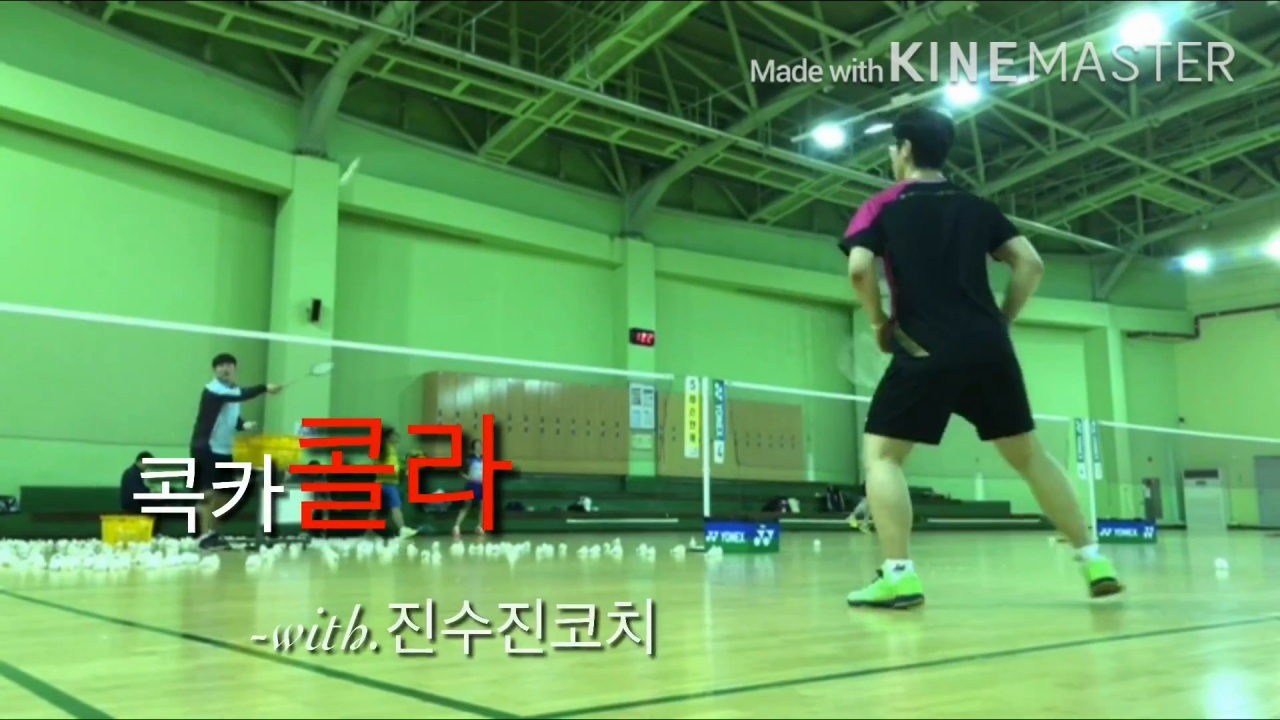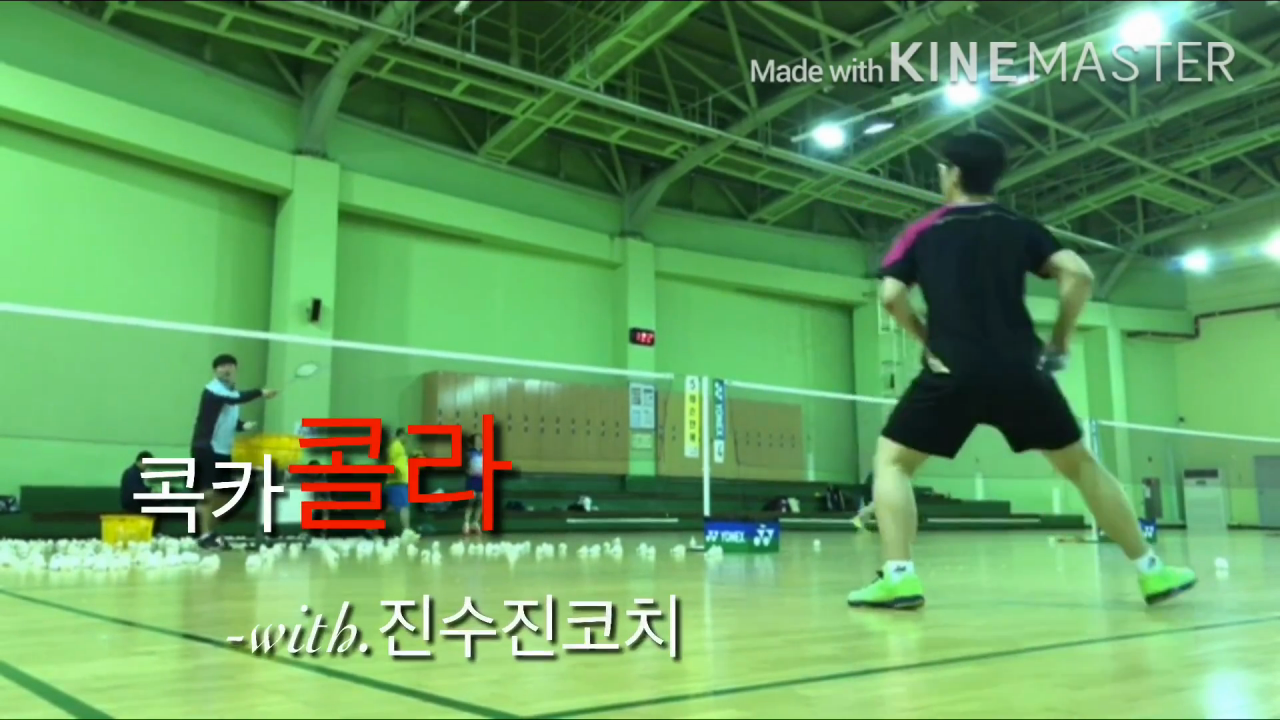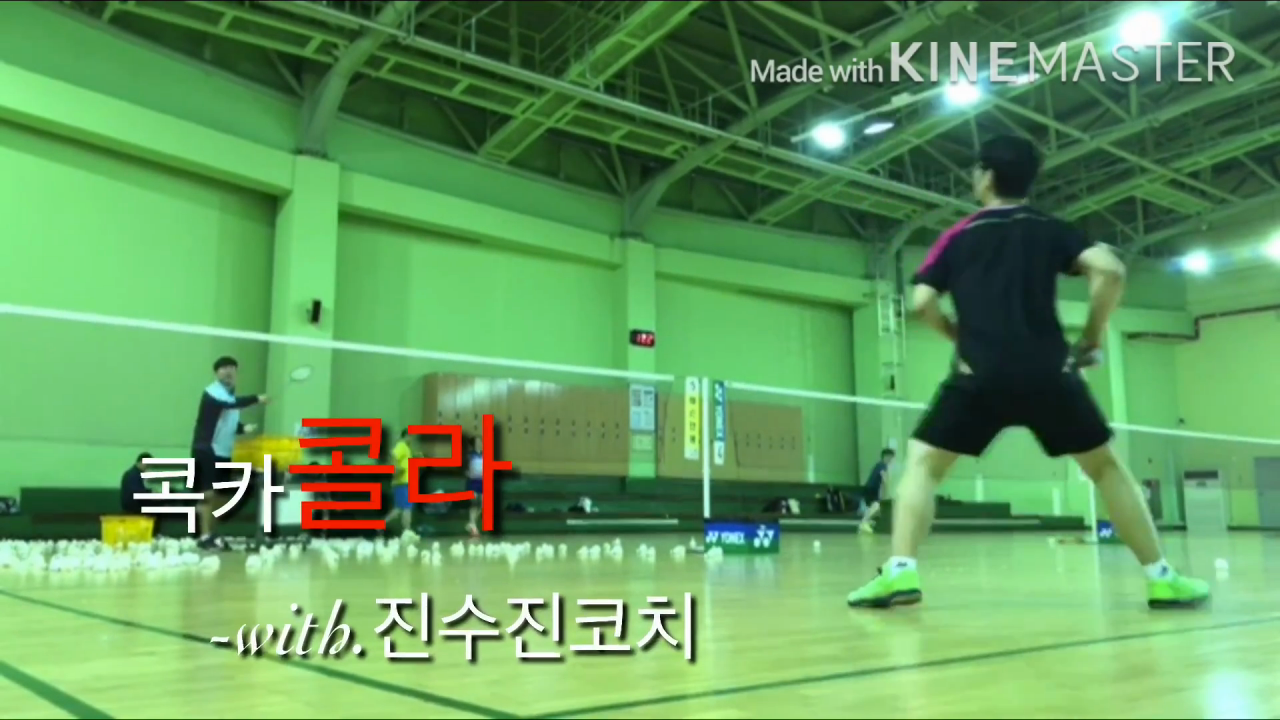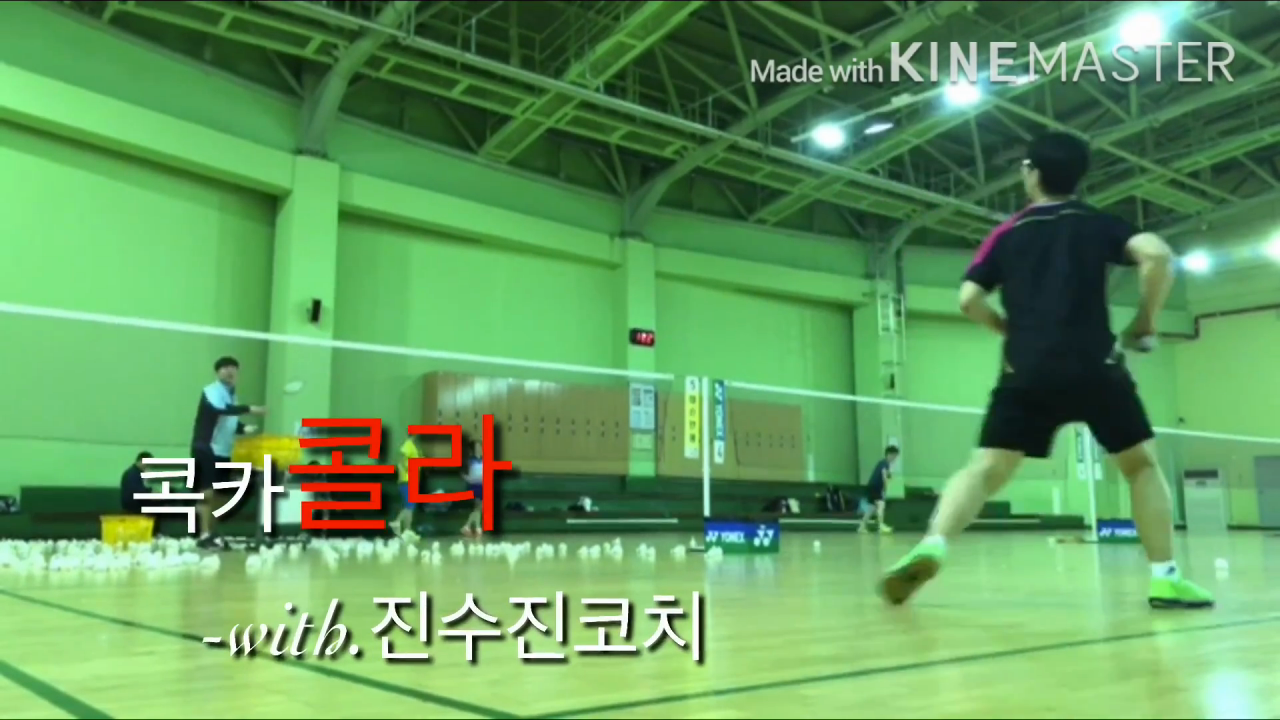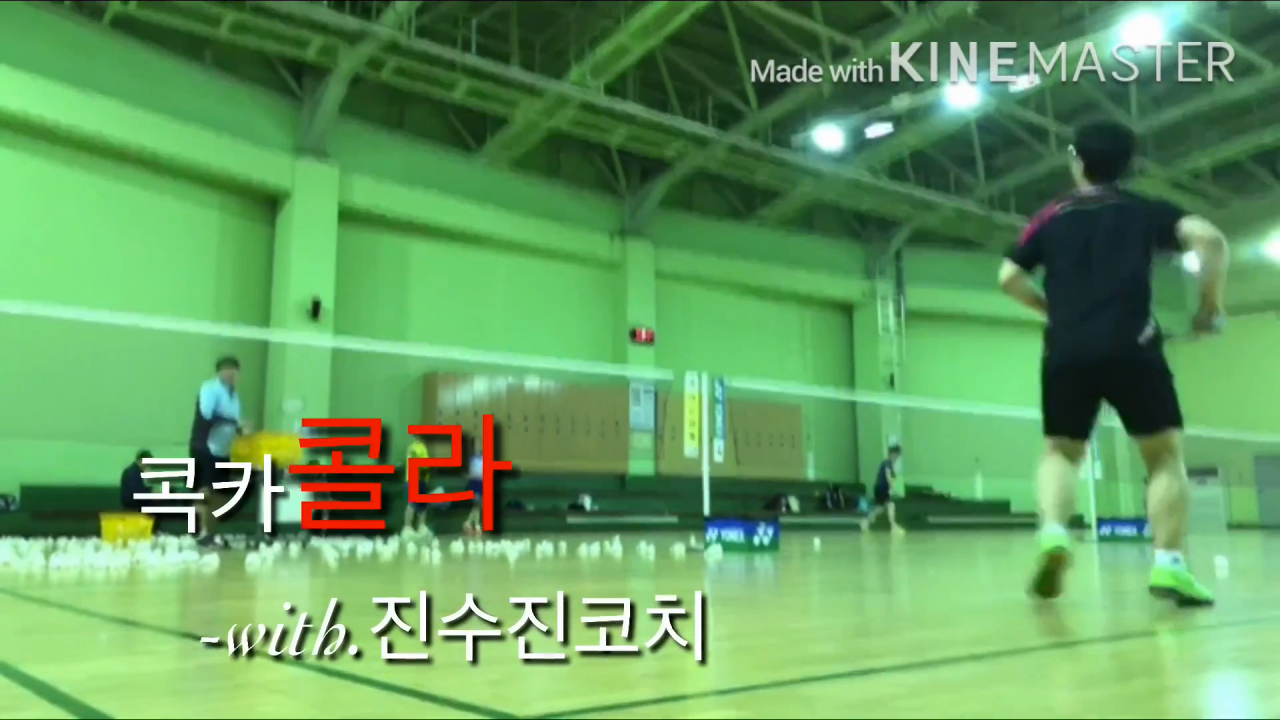
dt=0.1s
person 1, frame 1
left shoulder: (881, 208)
right shoulder: (978, 207)
left elbow: (858, 267)
right elbow: (1031, 263)
left wrist: (881, 320)
right wrist: (1004, 323)
left hip: (925, 355)
right hip: (989, 351)
left knee: (882, 455)
right knee: (1027, 455)
left ankle: (898, 575)
right ankle: (1095, 560)
person 1, frame 2
left shoulder: (923, 234)
right shoulder: (1022, 228)
left elbow: (891, 296)
right elbow: (1078, 275)
left wrist: (926, 337)
right wrist: (1060, 340)
left hip: (952, 371)
right hip: (1019, 368)
left knee: (891, 461)
right knee: (1080, 464)
left ankle: (898, 576)
right ankle: (1150, 570)
person 1, frame 3
left shoulder: (957, 238)
right shoulder: (1054, 230)
left elbow: (921, 302)
right elbow: (1109, 270)
right wrist: (1092, 335)
left hip: (979, 376)
right hip: (1047, 370)
left knee: (921, 465)
right knee: (1106, 466)
left ankle: (897, 574)
right ankle: (1160, 576)
person 1, frame 4
left shoulder: (1005, 235)
right shoulder: (1101, 223)
left elbow: (969, 300)
right elbow: (1158, 255)
right wrist: (1146, 320)
left hip: (1026, 371)
right hip: (1094, 367)
left knee: (986, 469)
right knee: (1141, 465)
left ankle: (930, 549)
right ankle: (1166, 576)
person 1, frame 5
left shoulder: (1051, 220)
right shoulder: (1146, 211)
left elbow: (1009, 278)
right elbow: (1209, 238)
right wrist: (1210, 304)
left hip: (1066, 352)
right hip: (1130, 347)
left knee: (1059, 453)
right knee: (1164, 455)
left ankle: (1052, 534)
right ankle: (1169, 564)
person 2, frame 1
left shoulder: (232, 390)
right shoulder: (213, 389)
right elbow: (238, 395)
left wrist: (242, 424)
right wrist: (264, 388)
left hip: (224, 450)
right hip: (206, 448)
left knee: (222, 493)
right knee: (207, 492)
left ankle: (212, 532)
right ankle: (204, 536)
person 2, frame 2
left shoulder: (230, 391)
right shoulder: (213, 390)
right elbow: (235, 398)
left wrist: (242, 425)
right wrist: (260, 393)
left hip: (224, 450)
right hip: (206, 448)
left knee: (218, 493)
right knee: (207, 493)
left ankle: (211, 532)
right ankle: (205, 536)
person 2, frame 3
left shoulder: (230, 394)
right shoulder: (212, 391)
right elbow: (231, 404)
left wrist: (242, 428)
right wrist: (256, 399)
left hip: (224, 452)
right hip: (207, 449)
left knee: (217, 495)
right knee: (207, 493)
left ankle: (211, 534)
right ankle: (204, 536)
person 2, frame 4
left shoulder: (231, 394)
right shoulder: (212, 392)
right elbow: (221, 409)
left wrist: (243, 428)
right wrist: (249, 410)
left hip: (223, 452)
right hip: (206, 449)
left knee: (216, 494)
right knee: (206, 492)
left ankle: (210, 534)
right ankle: (204, 535)
person 2, frame 5
left shoulder: (233, 395)
right shoulder: (209, 389)
right elbow: (209, 414)
left wrist: (241, 428)
right wrist: (235, 421)
left hip: (222, 451)
right hip: (205, 447)
left knee: (214, 493)
right knee: (204, 491)
left ankle: (209, 533)
right ankle: (203, 533)
